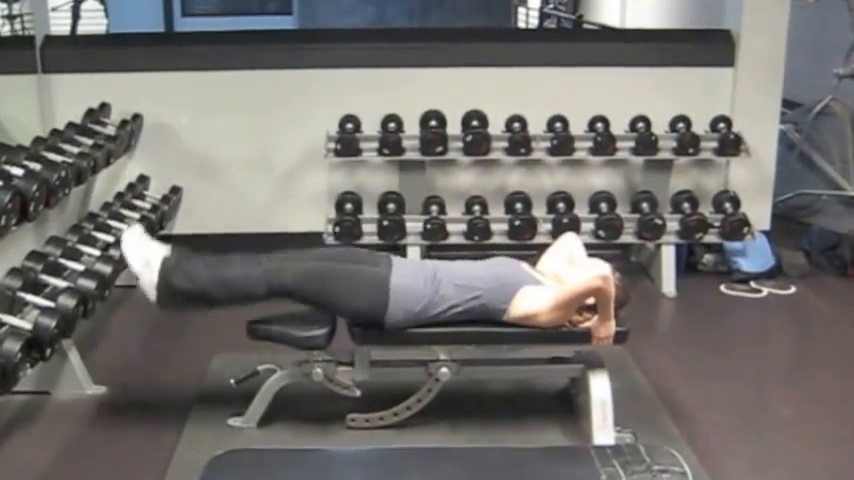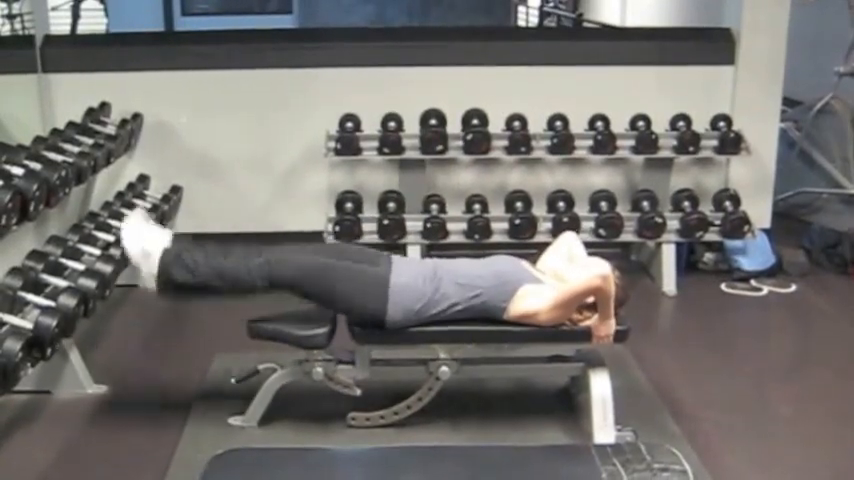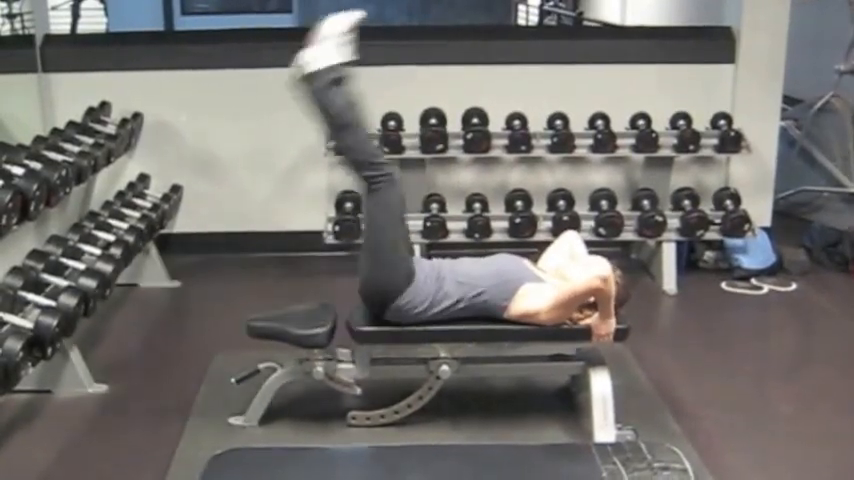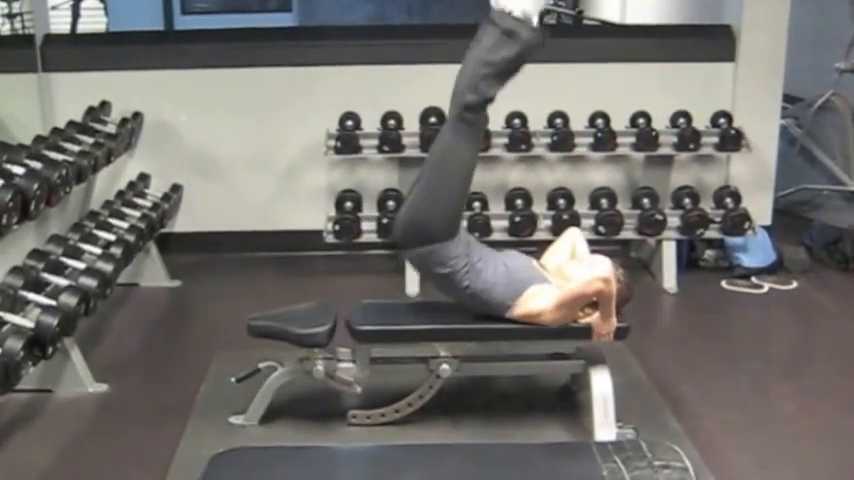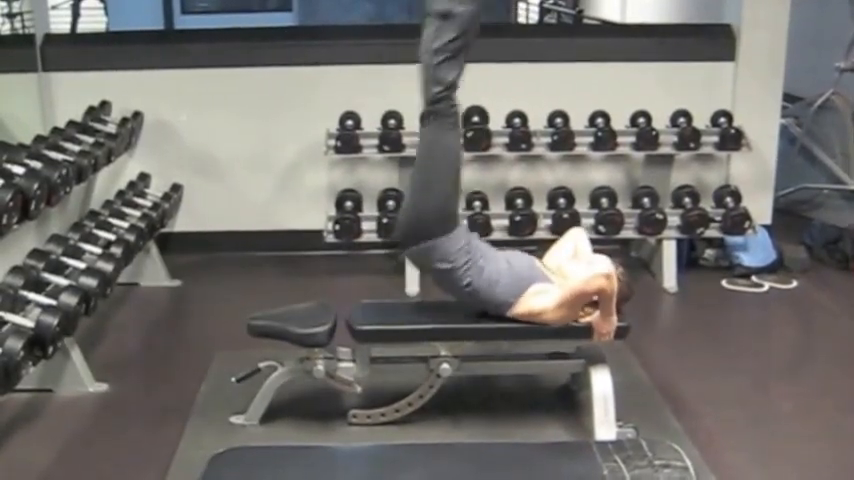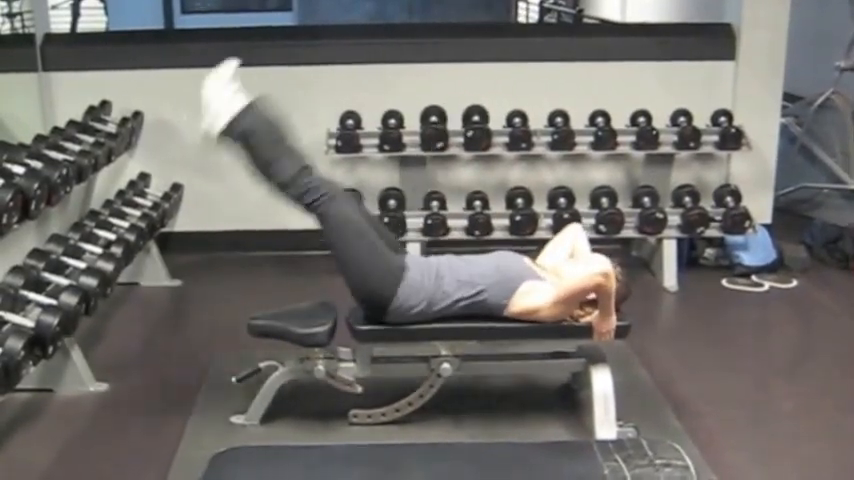
dt=0.4s
person 1, frame 1
left shoulder: (546, 310)
right shoulder: (543, 281)
left elbow: (598, 277)
right elbow: (569, 240)
left wrist: (605, 324)
right wrist: (583, 260)
left hip: (398, 300)
right hip: (403, 274)
left knee: (284, 275)
right knee: (296, 260)
left ankle: (168, 279)
right ankle: (172, 272)
person 1, frame 2
left shoulder: (546, 306)
right shoulder: (537, 277)
left elbow: (601, 272)
right elbow: (568, 238)
left wrist: (603, 320)
left hip: (401, 299)
right hip: (405, 275)
left knee: (284, 267)
right knee: (299, 255)
left ankle: (166, 266)
right ankle: (169, 257)
person 1, frame 3
left shoulder: (546, 306)
right shoulder: (544, 282)
left elbow: (599, 275)
right elbow: (572, 237)
left wrist: (606, 320)
left hip: (402, 296)
right hip: (413, 288)
left knee: (383, 180)
left ankle: (325, 72)
right ankle: (325, 72)
person 1, frame 4
left shoulder: (550, 307)
right shoulder: (547, 281)
left elbow: (601, 279)
right elbow: (573, 233)
left wrist: (607, 319)
left hip: (429, 238)
right hip: (436, 241)
person 1, frame 5
left shoulder: (554, 306)
right shoulder: (552, 279)
left elbow: (603, 276)
right elbow: (576, 232)
left wrist: (606, 318)
left hip: (436, 245)
right hip: (443, 245)
person 1, frame 6
left shoulder: (546, 303)
right shoulder: (545, 272)
left elbow: (599, 276)
right elbow: (574, 232)
left wrist: (607, 322)
left hip: (404, 293)
right hip: (412, 276)
left knee: (326, 199)
right knee: (336, 203)
left ankle: (233, 118)
right ankle: (237, 117)
